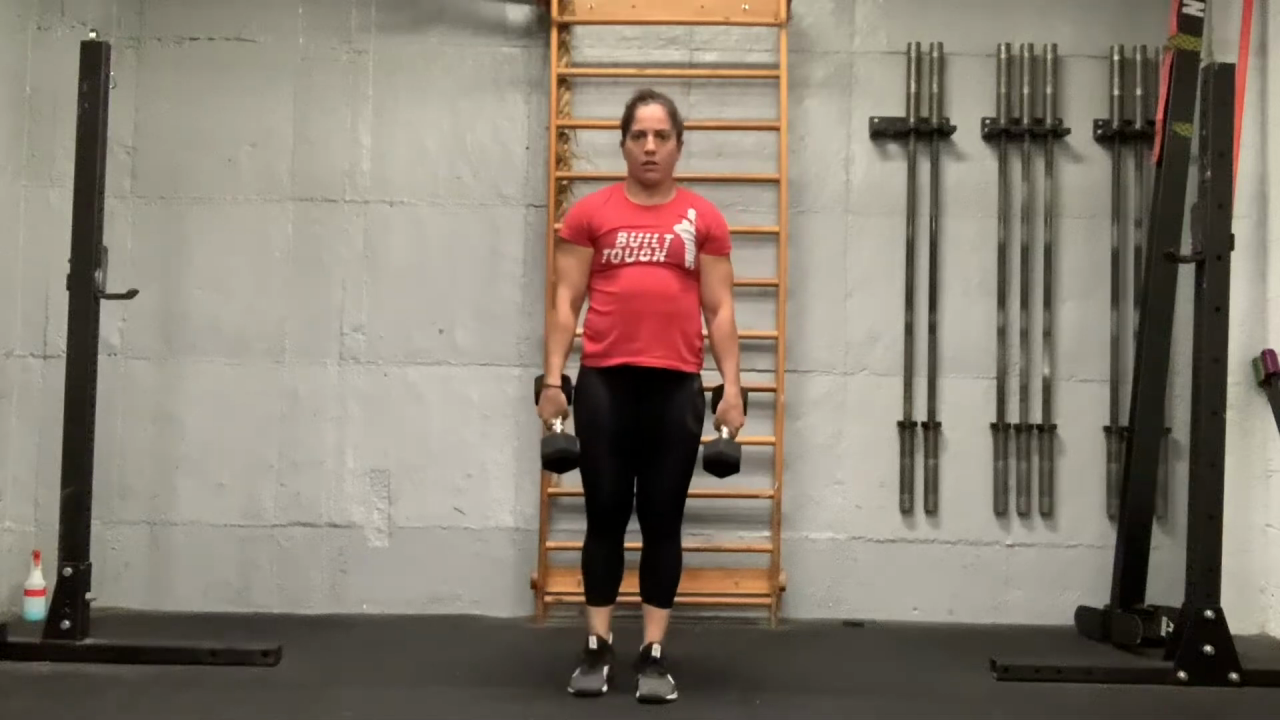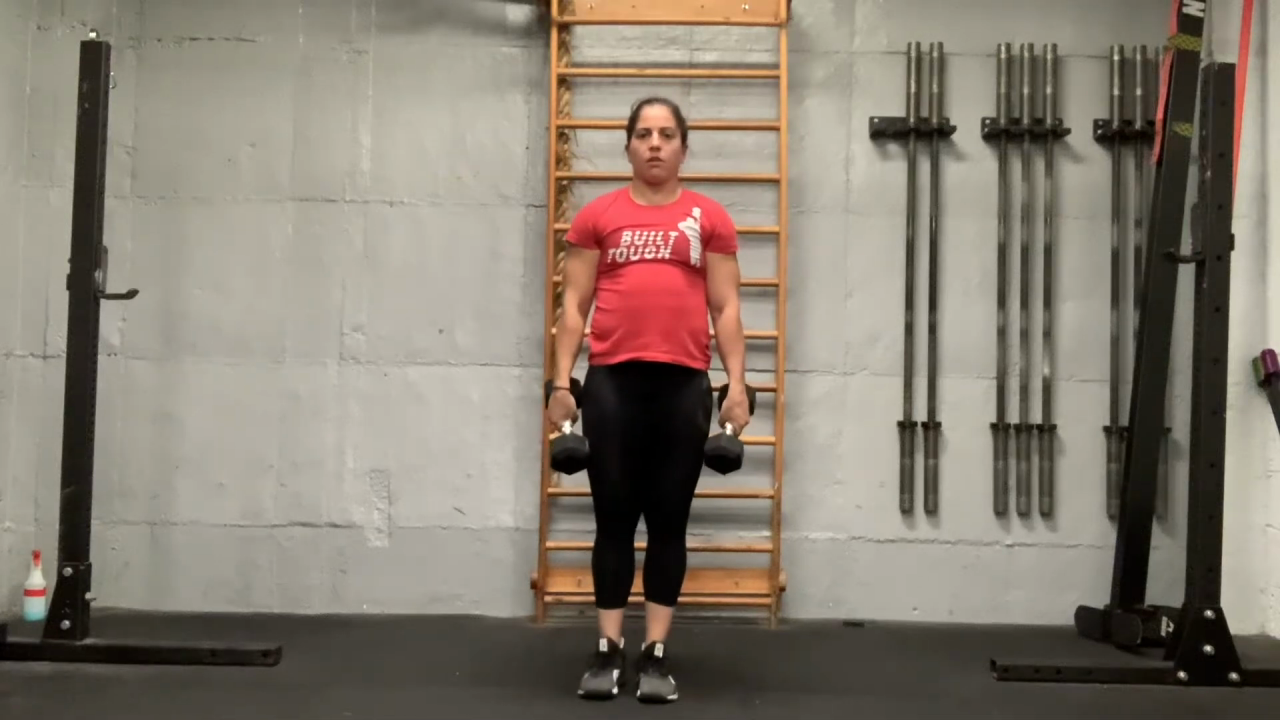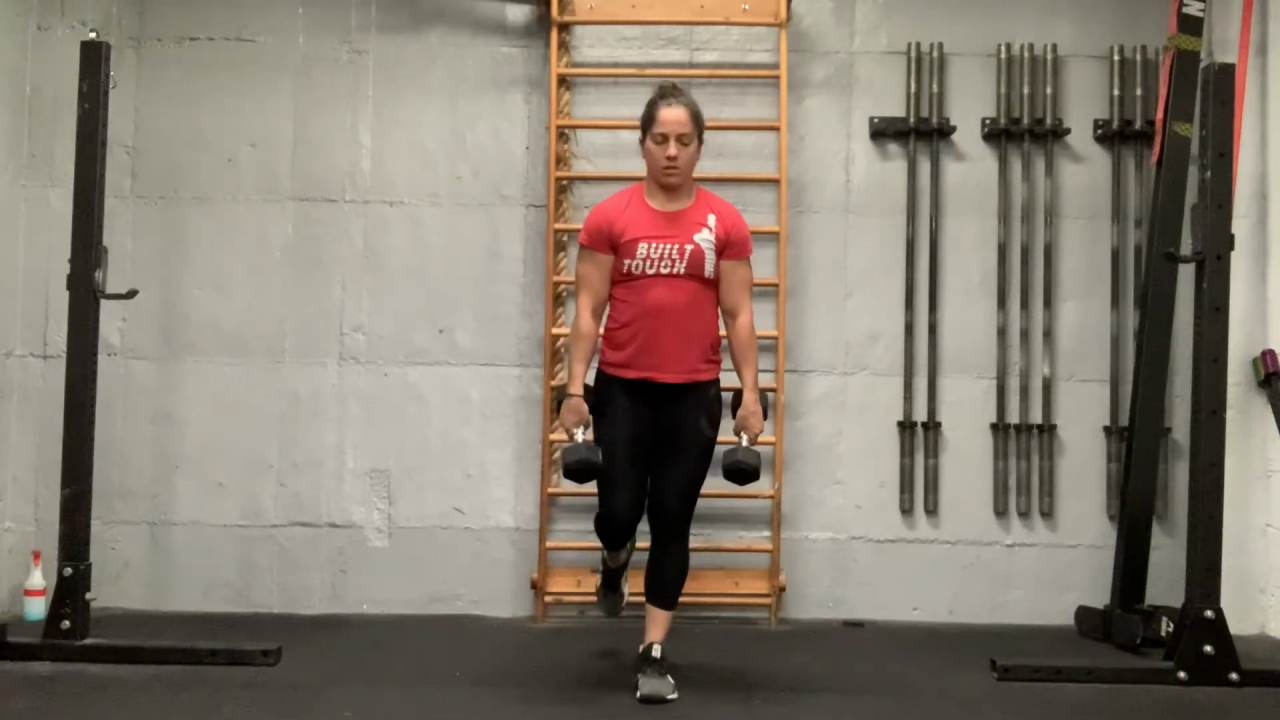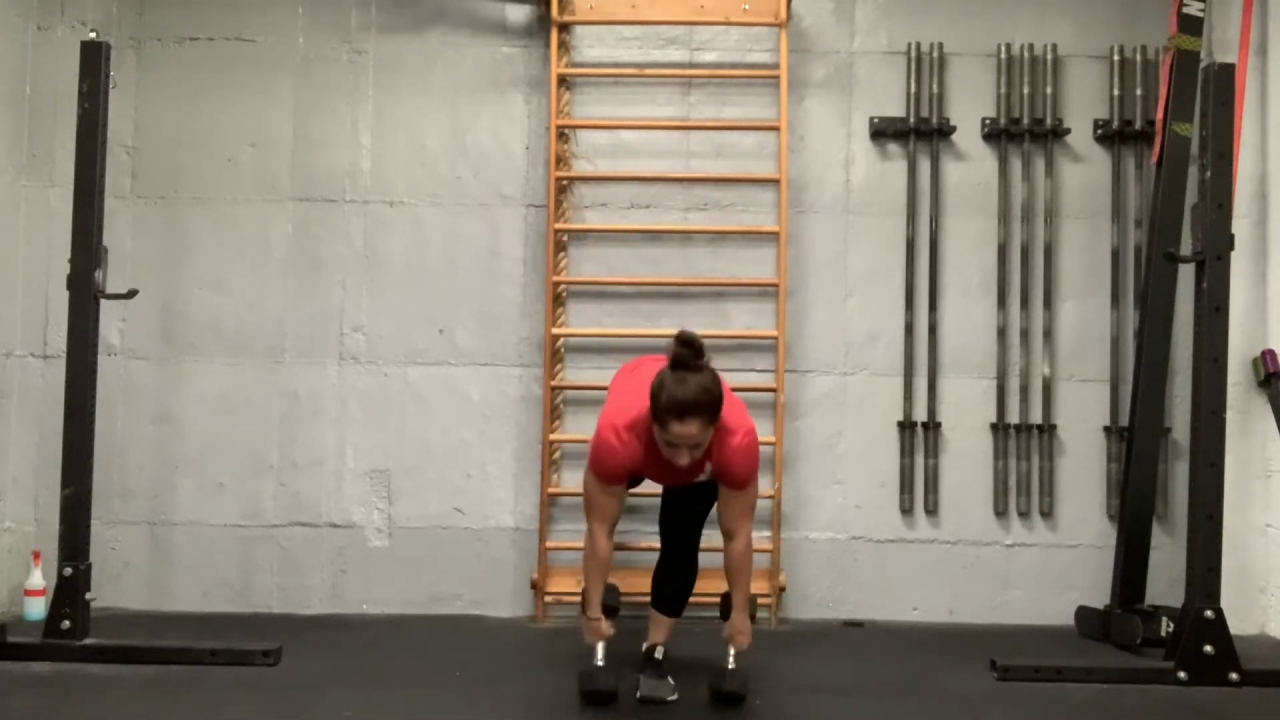
dt=1s
person 1, frame 1
left shoulder: (704, 219)
right shoulder: (590, 213)
left elbow: (720, 311)
right elbow: (566, 303)
left wrist: (732, 387)
right wrist: (552, 381)
left hip: (677, 387)
right hip: (604, 382)
left knee: (662, 521)
right knee: (605, 517)
left ankle: (653, 653)
right ankle: (597, 647)
person 1, frame 2
left shoulder: (709, 217)
right shoulder: (596, 215)
left elbow: (726, 308)
right elbow: (574, 306)
left wrist: (737, 385)
right wrist: (561, 383)
left hip: (684, 383)
right hip: (611, 381)
left knee: (668, 520)
right knee: (614, 518)
left ankle: (655, 654)
right ankle: (608, 650)
person 1, frame 3
left shoulder: (725, 222)
right shoulder: (608, 217)
left elbow: (739, 316)
right elbow: (588, 312)
left wrist: (751, 395)
right wrist: (574, 390)
left hip: (693, 393)
right hip: (622, 388)
left knee: (672, 523)
right knee: (619, 512)
left ankle: (653, 652)
right ankle: (614, 566)
person 1, frame 4
left shoulder: (738, 439)
right shoulder: (617, 432)
left elbow: (736, 535)
right elbow: (600, 531)
left wrist: (739, 612)
right wrist: (593, 611)
left knee: (681, 535)
right knee: (616, 488)
left ankle: (655, 652)
